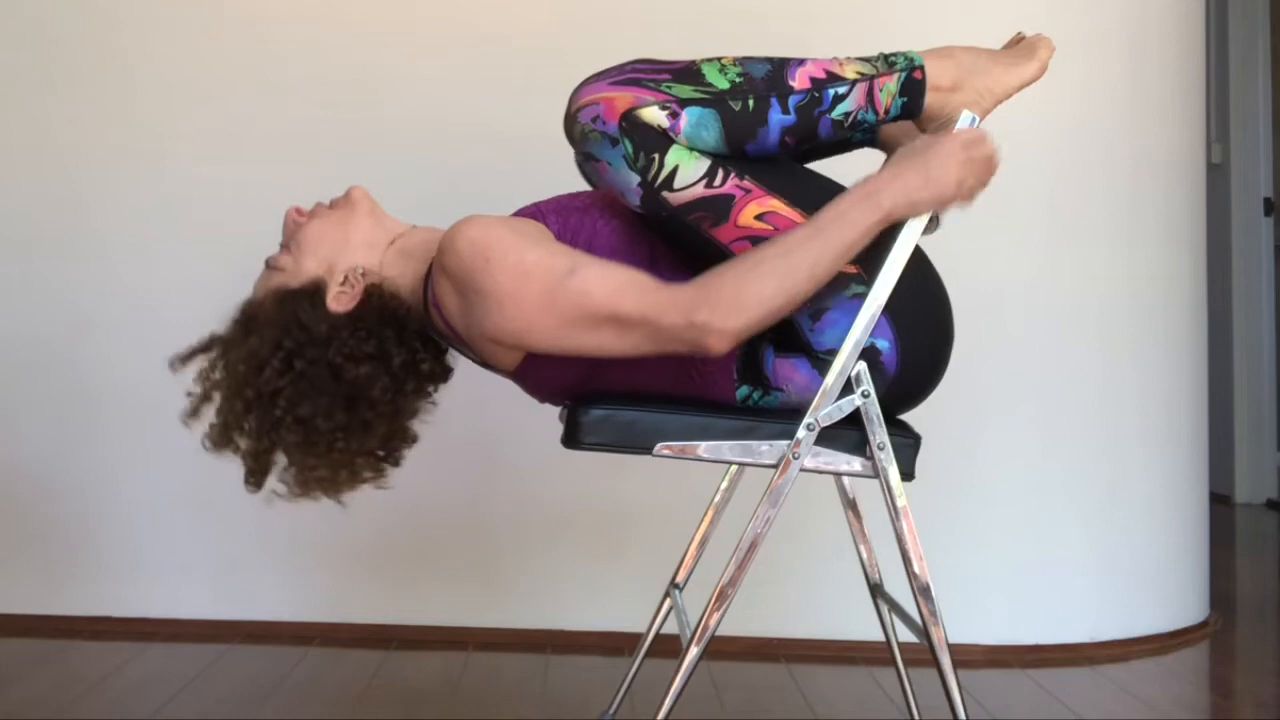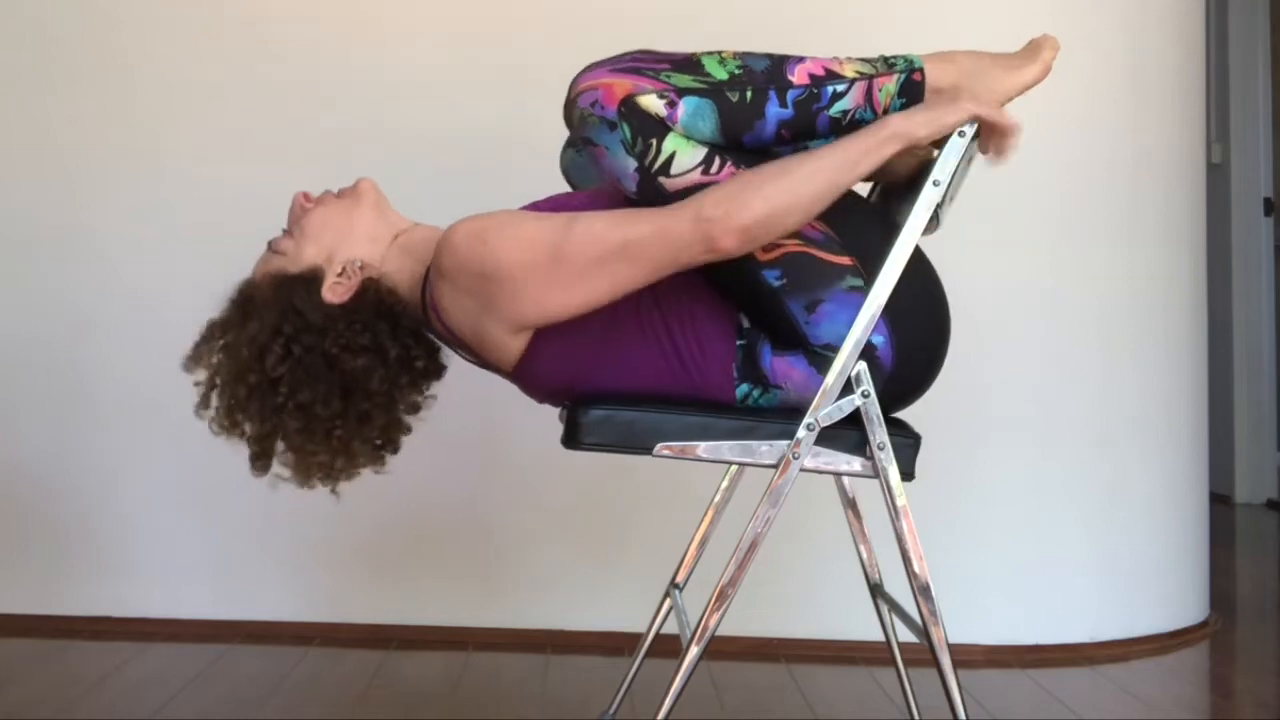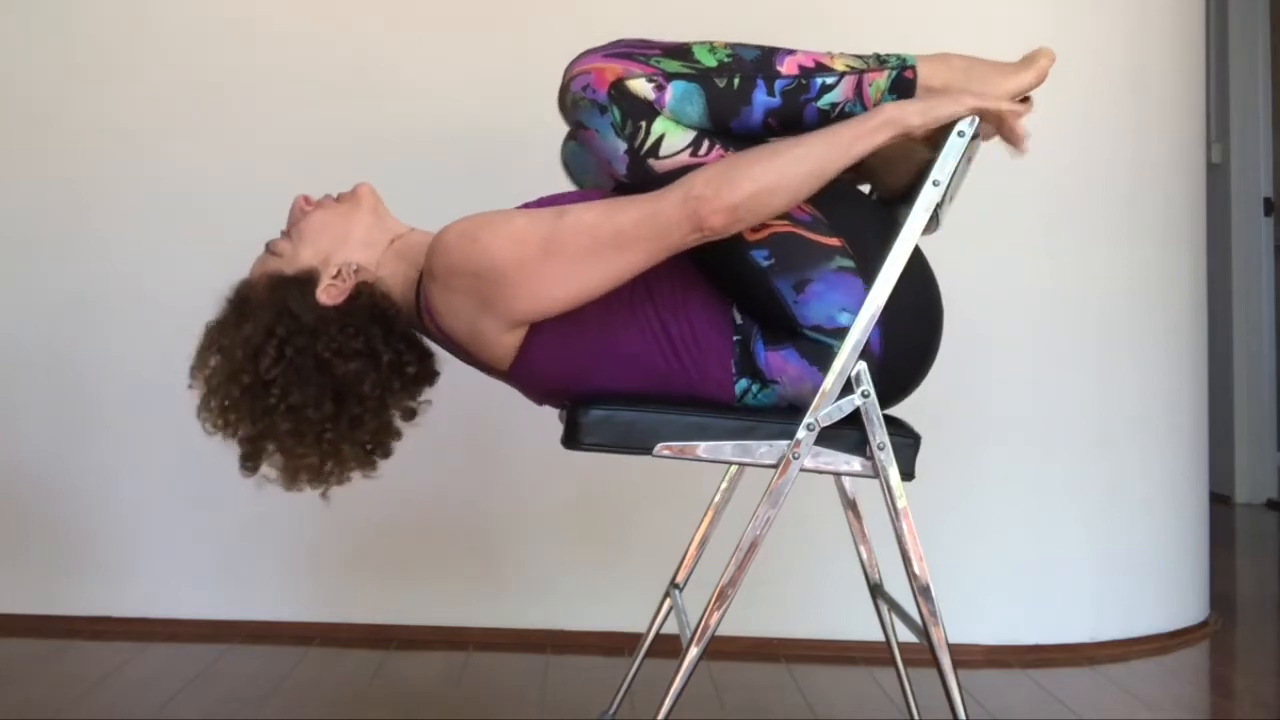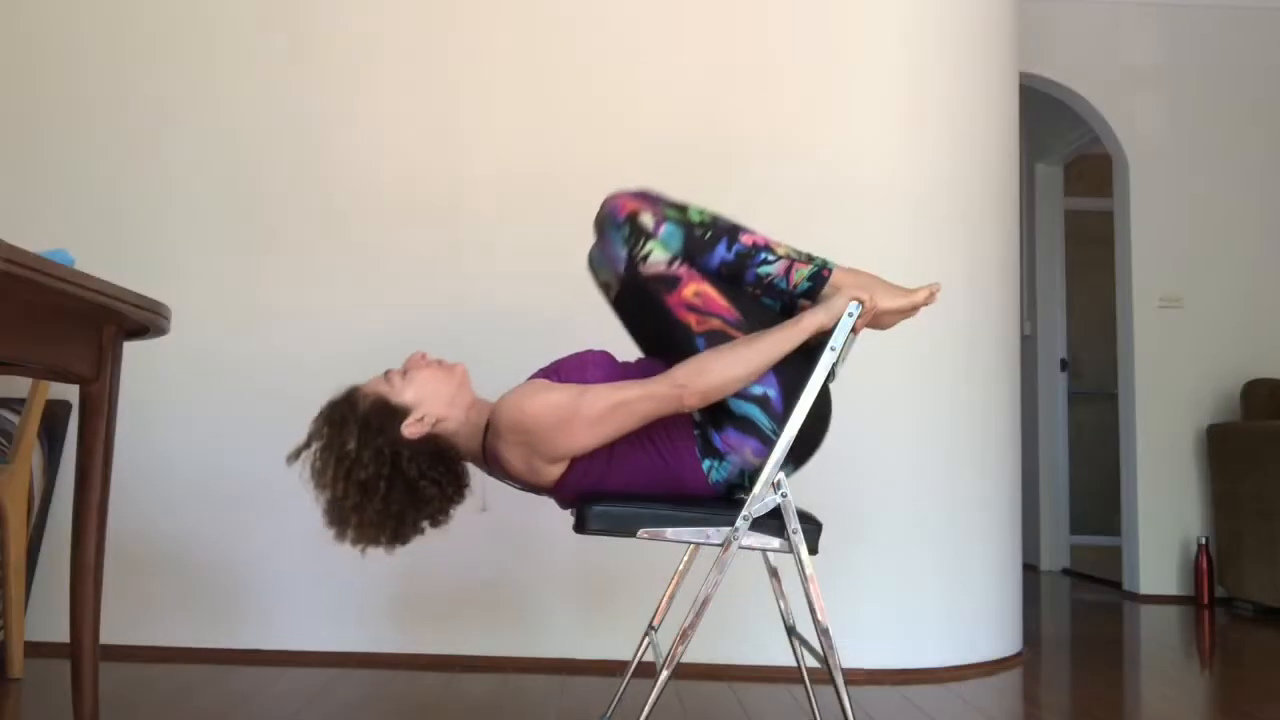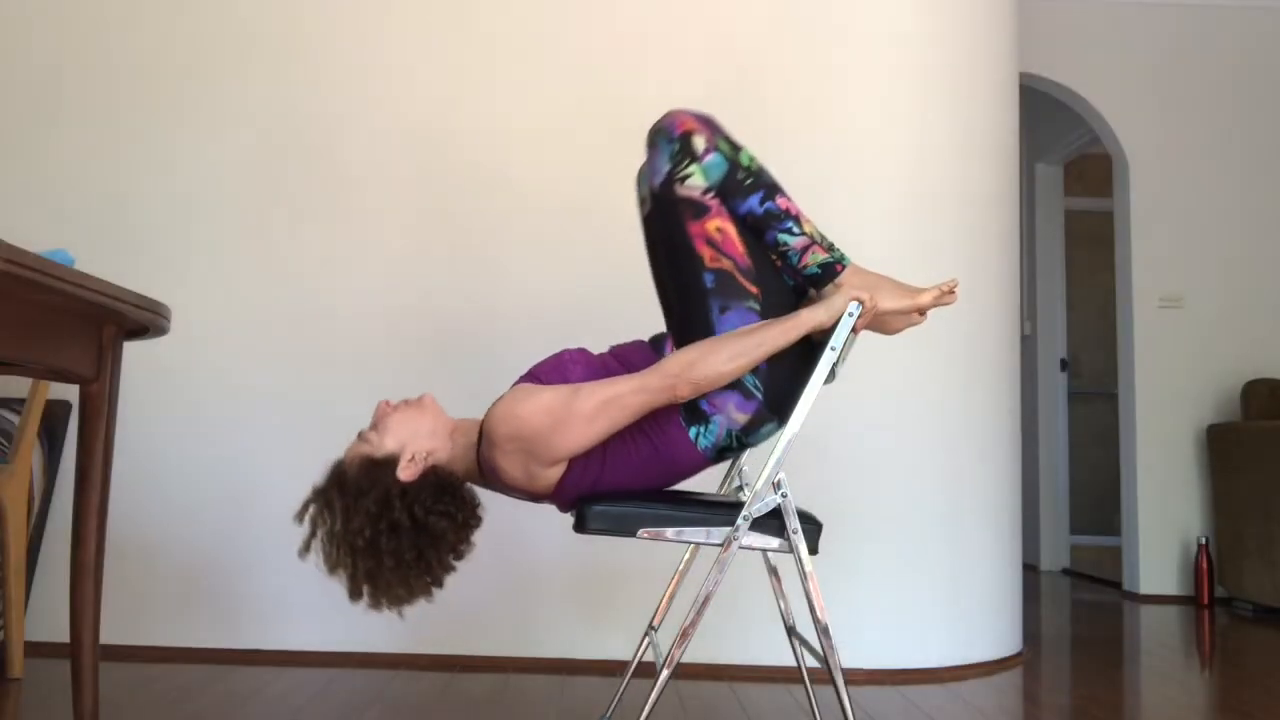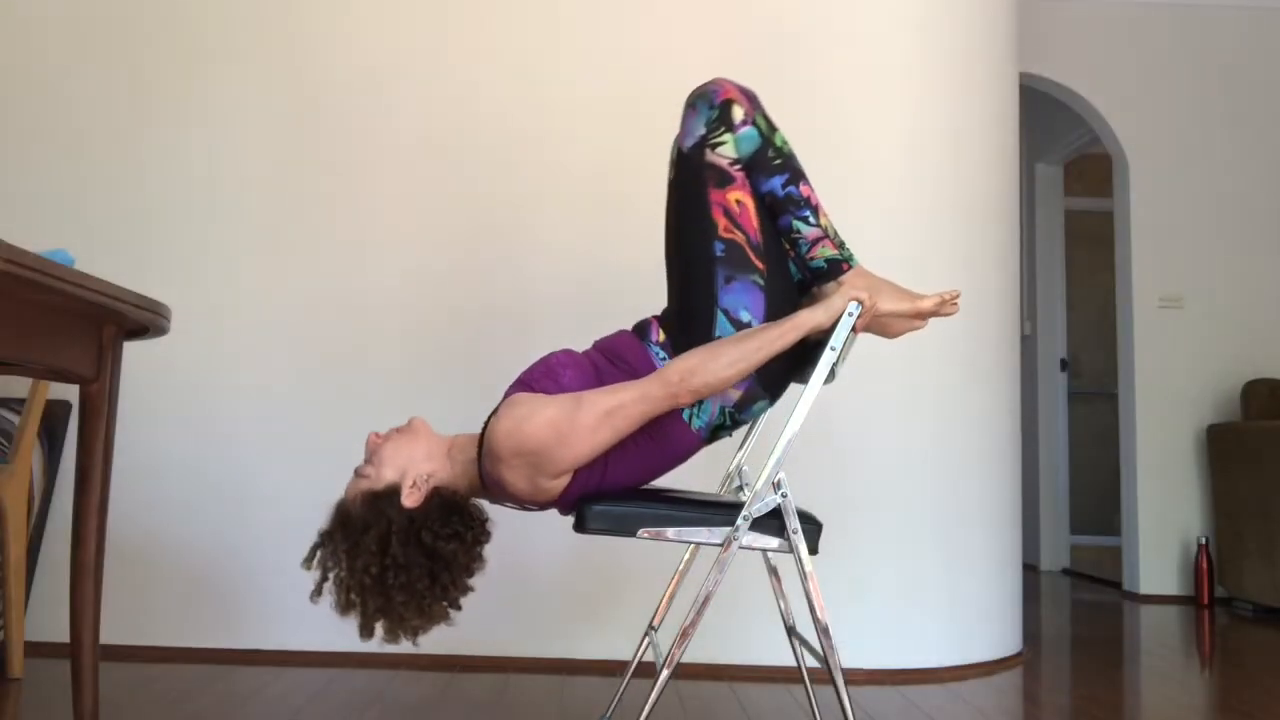
dt=0.7s
person 1, frame 1
left shoulder: (454, 281)
right shoulder: (473, 262)
right elbow: (706, 321)
right wrist: (890, 193)
left hip: (807, 348)
right hip: (842, 348)
left knee: (623, 125)
right knee: (617, 107)
left ankle: (913, 114)
right ankle: (938, 81)
person 1, frame 2
left shoulder: (460, 283)
right shoulder: (475, 262)
left elbow: (667, 227)
right elbow: (713, 227)
right wrist: (904, 128)
left hip: (773, 336)
right hip: (835, 347)
left knee: (599, 148)
right knee: (616, 93)
right ankle: (931, 85)
person 1, frame 3
left shoulder: (467, 286)
right shoulder: (471, 263)
left elbow: (666, 210)
right elbow: (702, 210)
right wrist: (900, 115)
left hip: (778, 338)
right hip: (832, 335)
left knee: (599, 140)
right knee: (610, 83)
left ankle: (895, 160)
right ankle: (923, 83)
person 1, frame 4
left shoulder: (500, 434)
left elbow: (663, 391)
right elbow: (677, 392)
right wrist: (817, 318)
left hip: (731, 433)
right hip: (751, 429)
left knee: (625, 231)
right knee: (629, 219)
left ankle: (829, 289)
right ankle: (837, 294)
person 1, frame 5
left shoulder: (496, 450)
right elbow: (670, 384)
right wrist: (813, 317)
left hip: (719, 399)
right hip: (739, 393)
left knee: (673, 164)
right knee: (682, 138)
left ankle: (837, 290)
right ankle: (845, 290)
person 1, frame 6
left shoulder: (498, 463)
right shoulder: (517, 444)
right elbow: (674, 389)
right wrist: (814, 316)
left hip: (688, 351)
right hip: (721, 359)
right knee: (719, 104)
left ankle: (836, 290)
right ankle: (843, 290)
